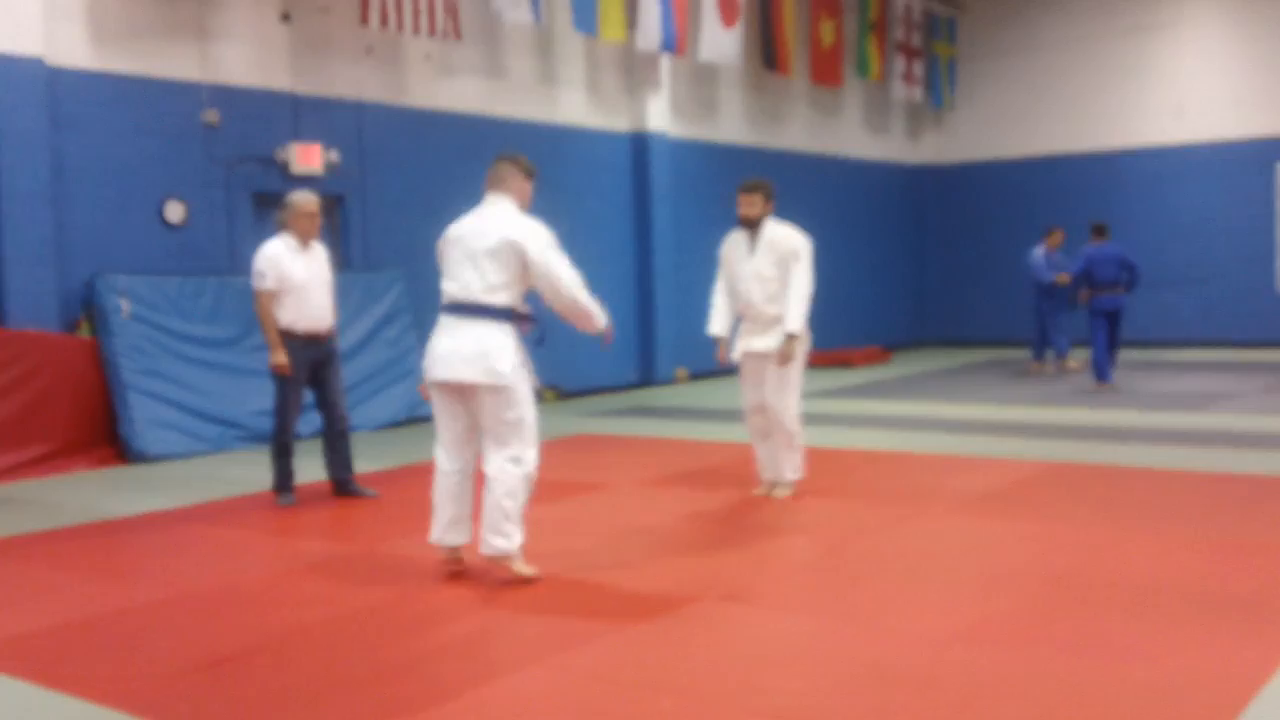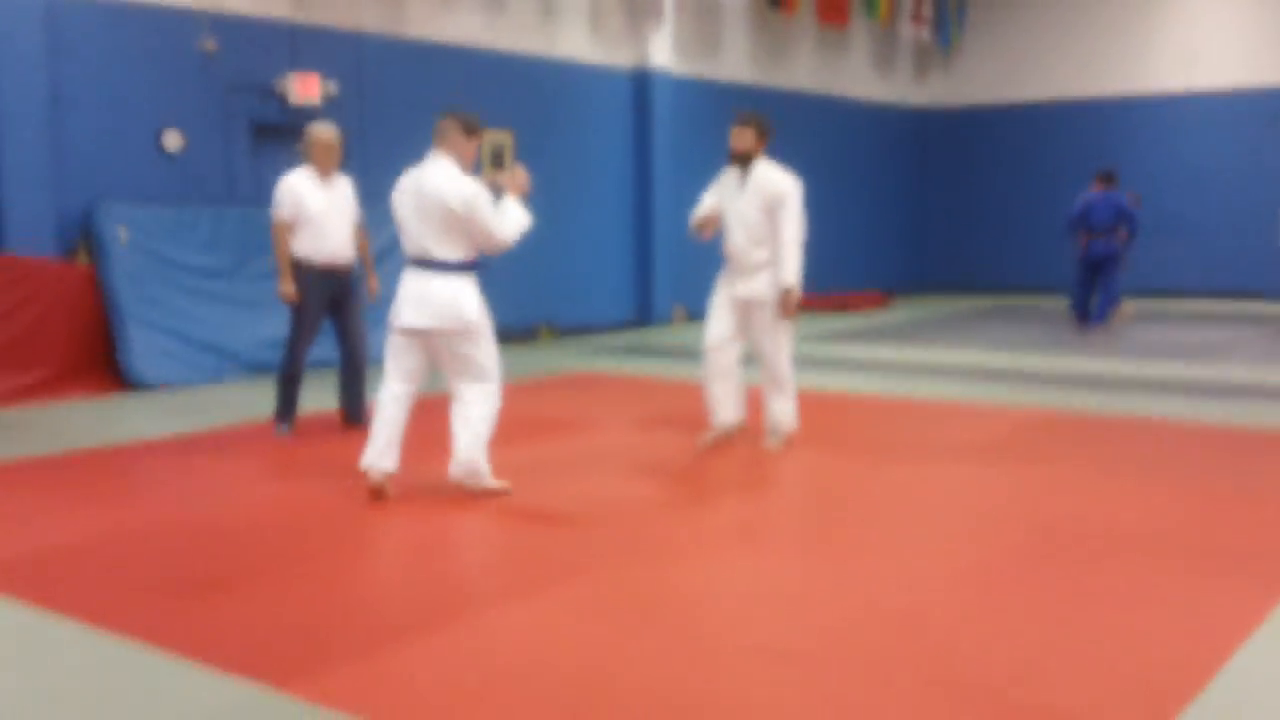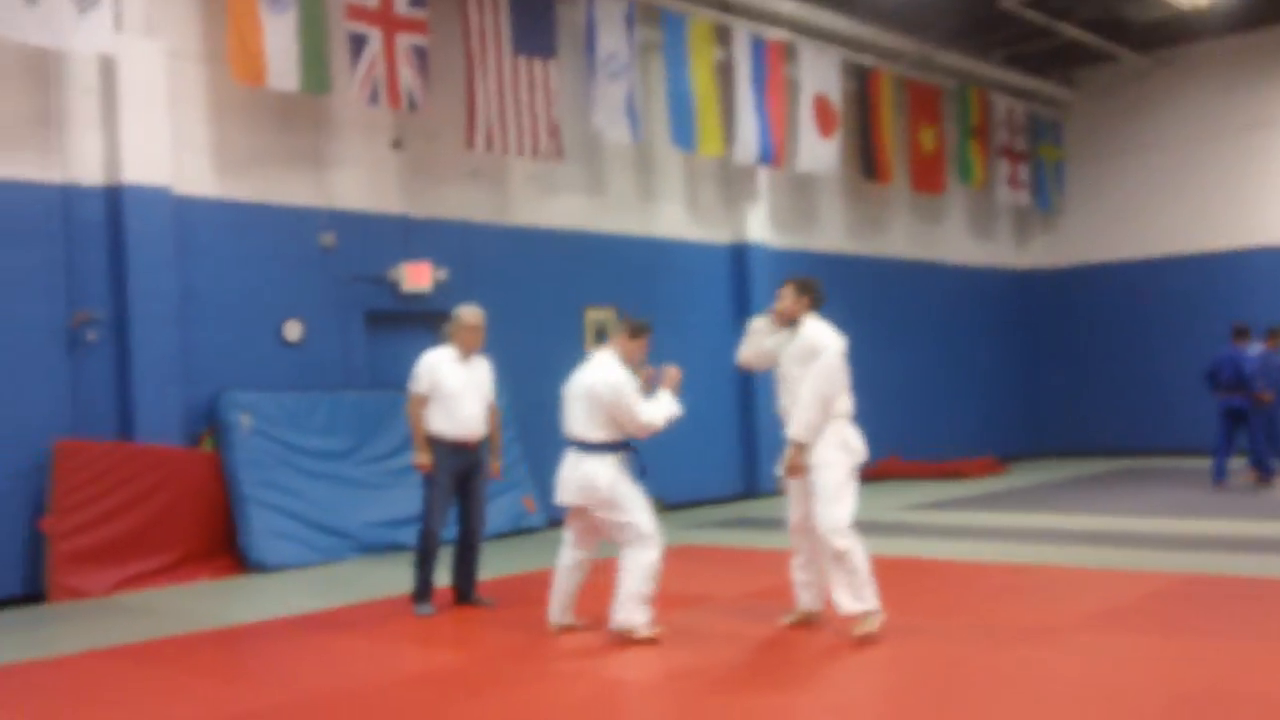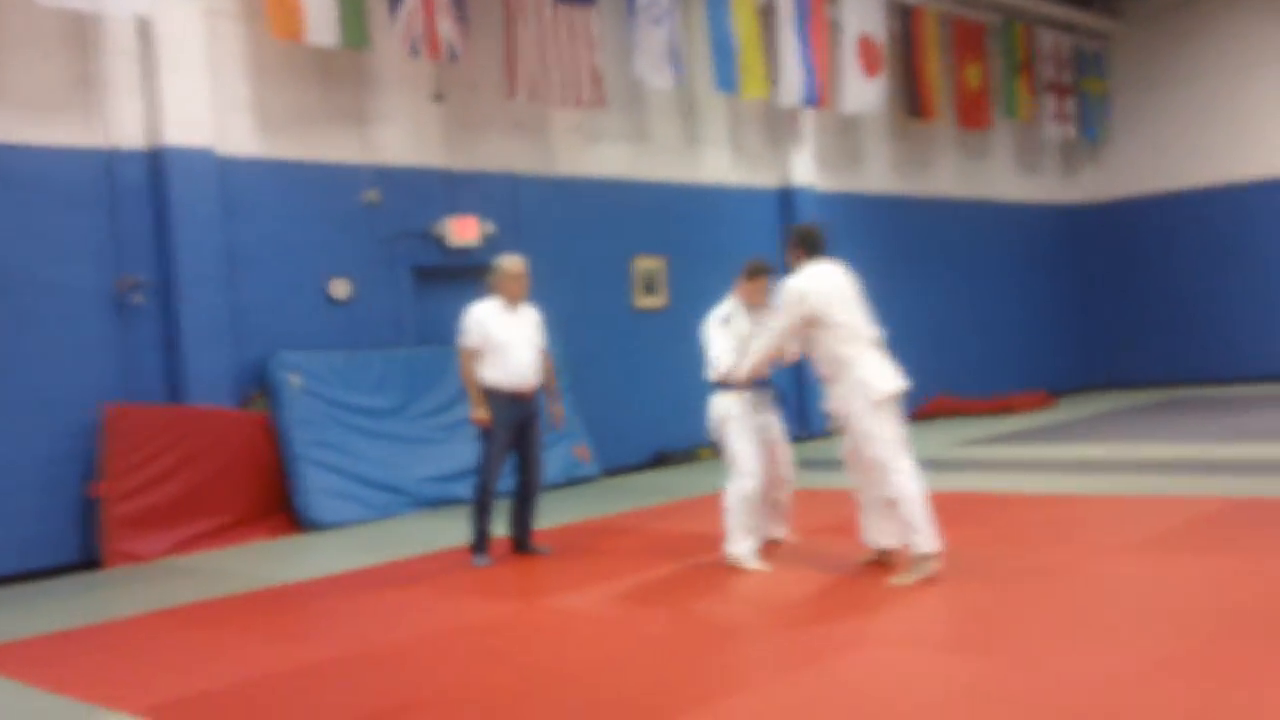
dt=0.7s
person 1, frame 1
left shoulder: (455, 230)
right shoulder: (527, 229)
right elbow: (562, 288)
right wrist: (598, 322)
left hip: (448, 342)
right hip: (492, 347)
left knee: (453, 451)
right knee: (511, 452)
left ankle: (450, 543)
right ankle: (503, 549)
person 1, frame 2
left shoulder: (406, 183)
right shoulder: (463, 188)
right elbow: (497, 238)
right wrist: (512, 197)
left hip: (415, 291)
right hip: (455, 296)
left knee: (398, 385)
right knee: (477, 384)
left ankle: (378, 469)
right ankle: (470, 468)
person 1, frame 3
left shoulder: (588, 369)
right shoulder: (615, 375)
right elbow: (644, 422)
left wrist: (642, 392)
right wrist: (667, 391)
left hip: (578, 467)
right hip: (602, 471)
left knee: (577, 545)
right knee: (643, 538)
left ankle: (560, 616)
right ankle: (629, 620)
person 1, frame 4
left shoulder: (764, 316)
right shoulder: (719, 319)
right elbow: (725, 364)
left hip: (762, 401)
right hip: (733, 404)
left knee: (779, 472)
right knee: (747, 475)
left ankle: (773, 530)
right ankle: (741, 549)
person 2, frame 1
left shoulder: (791, 240)
right shoulder: (731, 243)
left elbow: (799, 290)
right elbow: (723, 291)
left wrist: (791, 336)
right wrist: (720, 336)
left hip: (784, 335)
right hip: (750, 334)
left knee: (781, 407)
right knee: (755, 408)
left ankle: (788, 477)
right ankle: (770, 476)
person 2, frame 2
left shoulder: (781, 182)
right shoulder: (726, 179)
left elbow: (789, 236)
right elbow: (704, 218)
left wrist: (789, 287)
right wrist: (702, 223)
left hip: (768, 280)
right hip: (734, 278)
left knee: (774, 357)
right knee: (717, 346)
left ankle: (781, 427)
right ankle: (726, 420)
person 2, frame 3
left shoulder: (823, 337)
right shoulder: (790, 338)
left elbow: (817, 395)
right elbow: (749, 358)
left wrist: (797, 444)
right wrist: (771, 321)
left hip: (831, 441)
right hip: (805, 446)
left knee: (833, 524)
right knee: (803, 527)
left ankle: (866, 609)
right ankle: (808, 605)
person 2, frame 4
left shoulder: (799, 286)
right shoulder: (838, 274)
left elbow: (776, 338)
left wrist: (743, 371)
left hip: (859, 382)
right hip: (870, 375)
left knee: (889, 466)
right knee: (864, 462)
left ankle: (926, 553)
right ankle: (885, 544)
person 3, frame 1
left shoulder: (320, 250)
right shoulder: (272, 252)
right elbow: (264, 304)
left wrist: (332, 338)
right wrist: (276, 349)
left hip: (323, 344)
right hip: (293, 345)
left knee: (337, 415)
right knee: (287, 419)
left ankle: (343, 481)
right ankle: (284, 487)
person 3, frame 2
left shoulder: (345, 184)
right shoulder: (293, 183)
left elbow: (357, 231)
right elbow: (280, 234)
left wrist: (371, 273)
right wrist: (285, 279)
left hip: (344, 277)
right hip: (311, 276)
left knee: (354, 349)
right knee: (298, 349)
left ankle: (354, 414)
right ankle: (284, 417)
person 3, frame 3
left shoulder: (484, 365)
right shoulder: (432, 360)
left elbow: (491, 412)
right elbow: (415, 407)
left wrist: (494, 454)
right wrist: (421, 450)
left hip: (474, 453)
right hip: (443, 452)
left knee: (473, 526)
right knee: (433, 525)
left ankle: (465, 590)
right ankle: (422, 596)
person 3, frame 4
left shoulder: (532, 313)
right shoulder: (480, 312)
left elbow: (544, 358)
right elbow: (468, 362)
left wrist: (554, 399)
right wrist: (478, 404)
left hip: (528, 402)
right hip: (498, 402)
left knee: (531, 474)
right knee: (489, 476)
left ankle: (522, 539)
right ankle: (480, 547)
